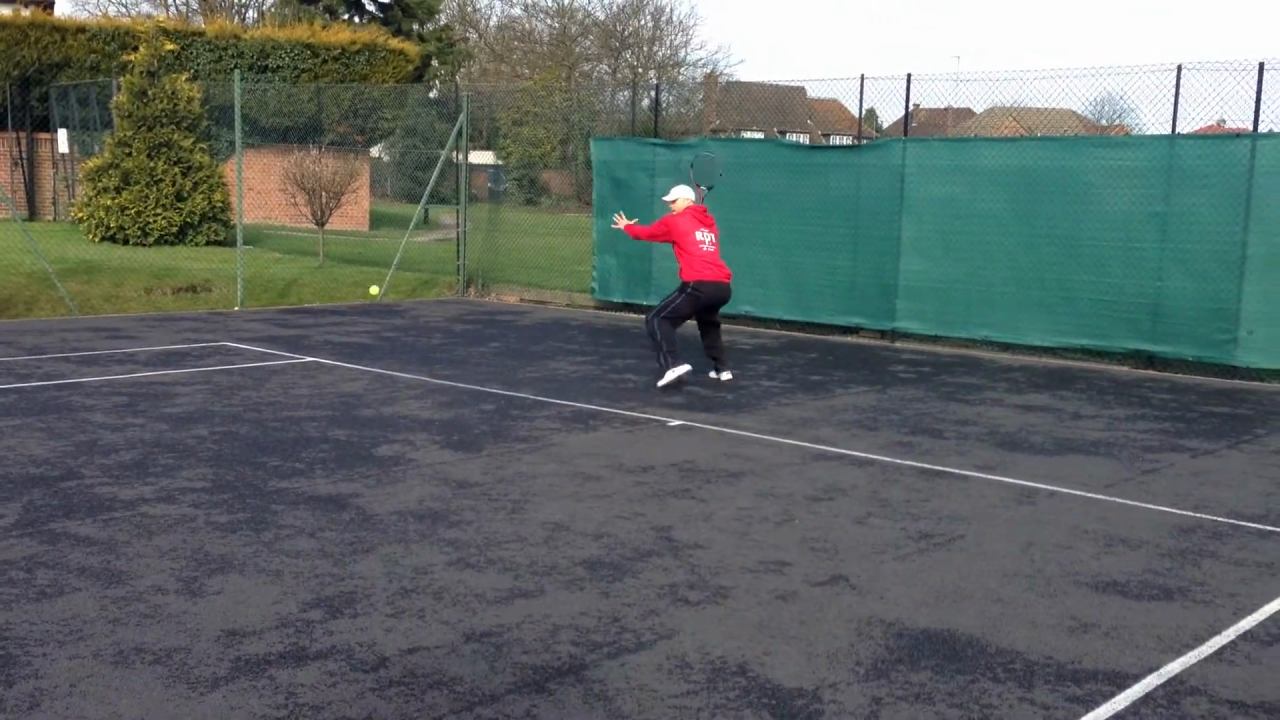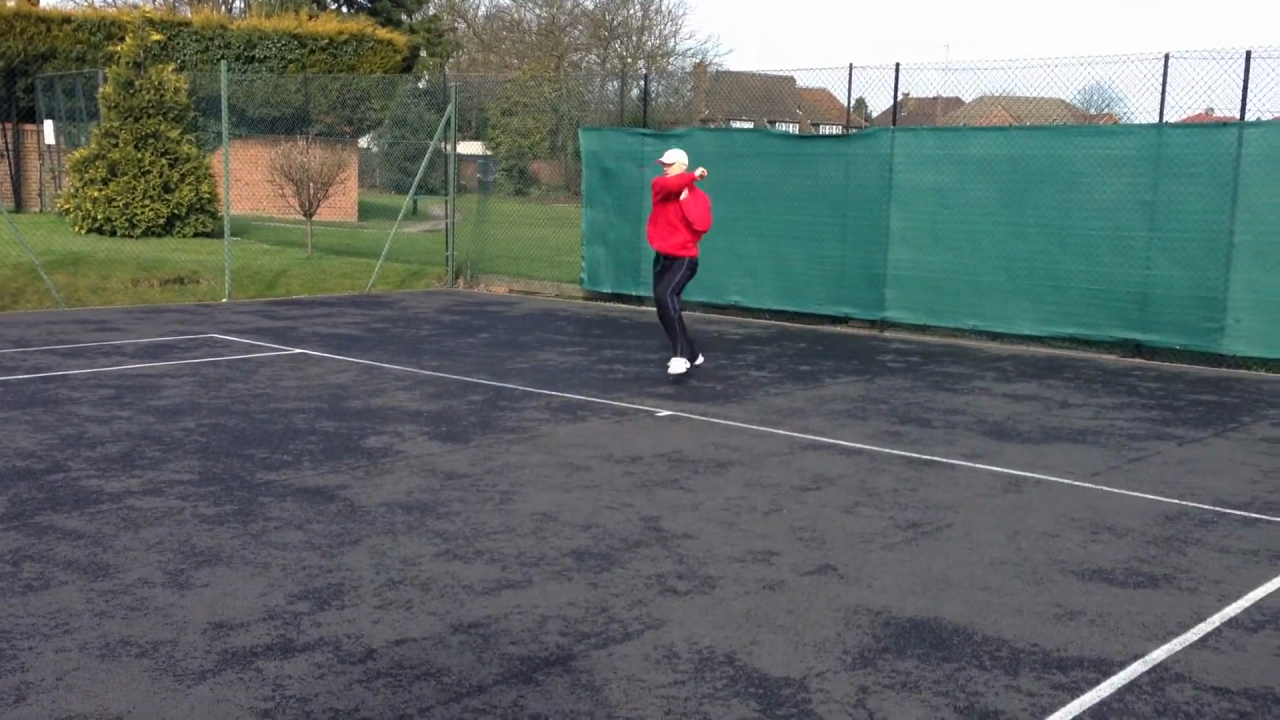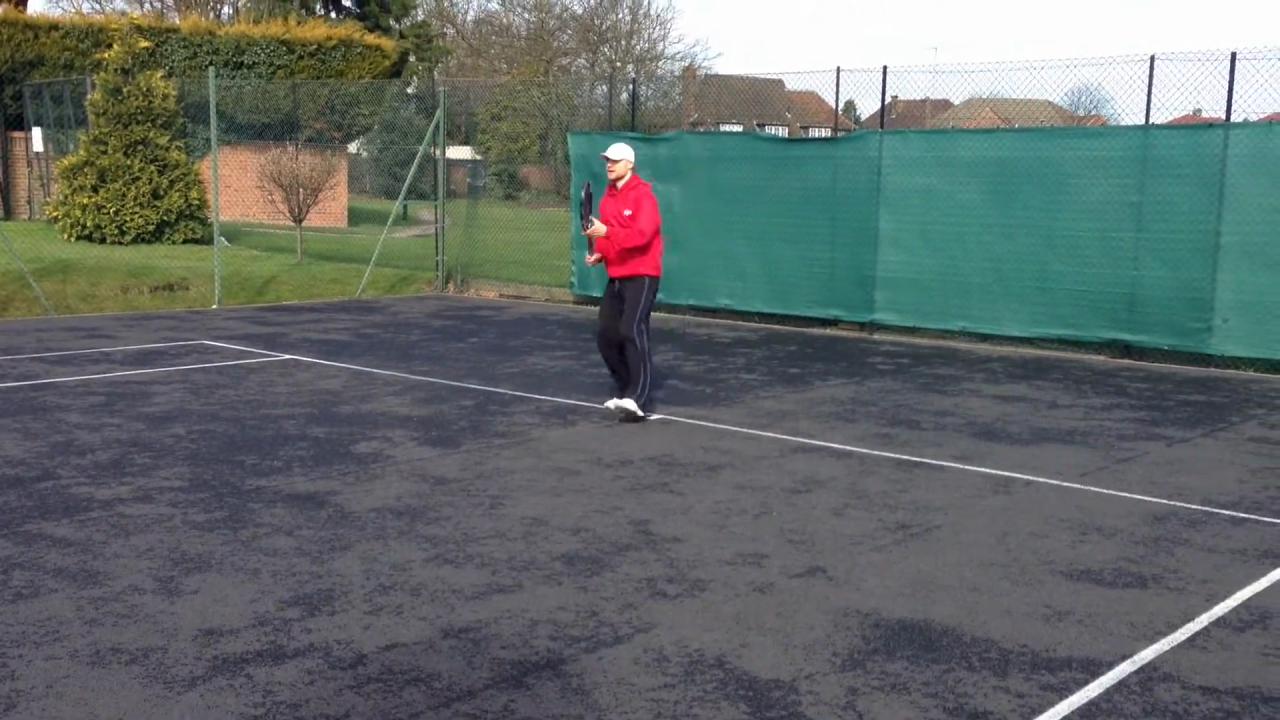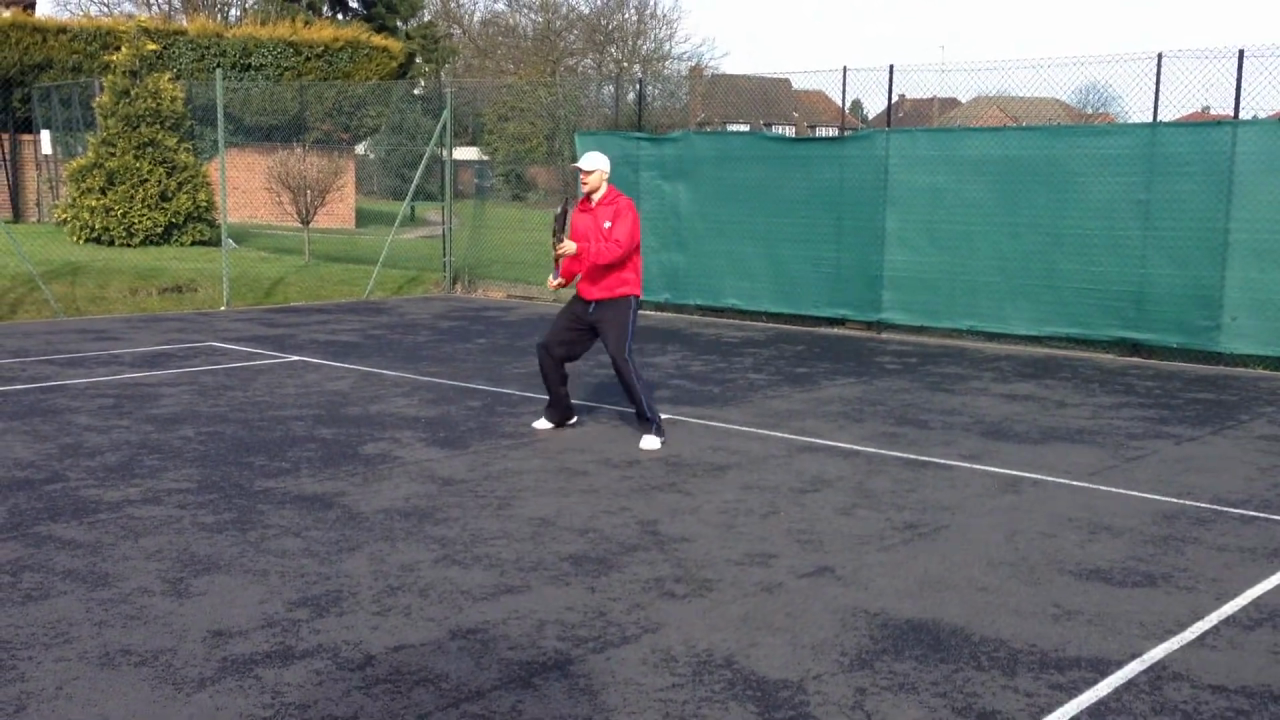
dt=0.7s
person 1, frame 1
left shoulder: (674, 222)
right shoulder: (708, 223)
left elbow: (645, 233)
left wrist: (626, 226)
left hip: (699, 286)
right hip: (723, 287)
left knee: (656, 320)
right knee: (709, 323)
left ankle: (673, 365)
right ankle: (723, 369)
person 1, frame 2
left shoulder: (699, 197)
right shoulder: (660, 185)
left elbow: (702, 226)
right elbow: (666, 184)
left wrist: (687, 198)
right wrist: (691, 177)
left hip: (684, 259)
right hip: (662, 257)
left knee: (664, 295)
right knee: (668, 305)
left ankle: (681, 355)
right ankle: (691, 355)
person 1, frame 3
left shoulder: (644, 196)
right shoulder: (607, 198)
left elbow: (641, 235)
left wrist: (606, 232)
right wrist: (598, 253)
left hip: (642, 278)
right hip: (616, 279)
left knee: (631, 331)
right knee: (607, 335)
left ankle: (639, 400)
right ankle: (627, 390)
person 1, frame 4
left shoulder: (624, 208)
right shoulder: (579, 211)
left elbow: (618, 249)
left wrist: (579, 248)
right wrist: (563, 276)
left hip: (619, 300)
right hip: (585, 300)
left knee: (622, 359)
right knee: (549, 348)
left ankle: (652, 428)
right ankle: (560, 413)
